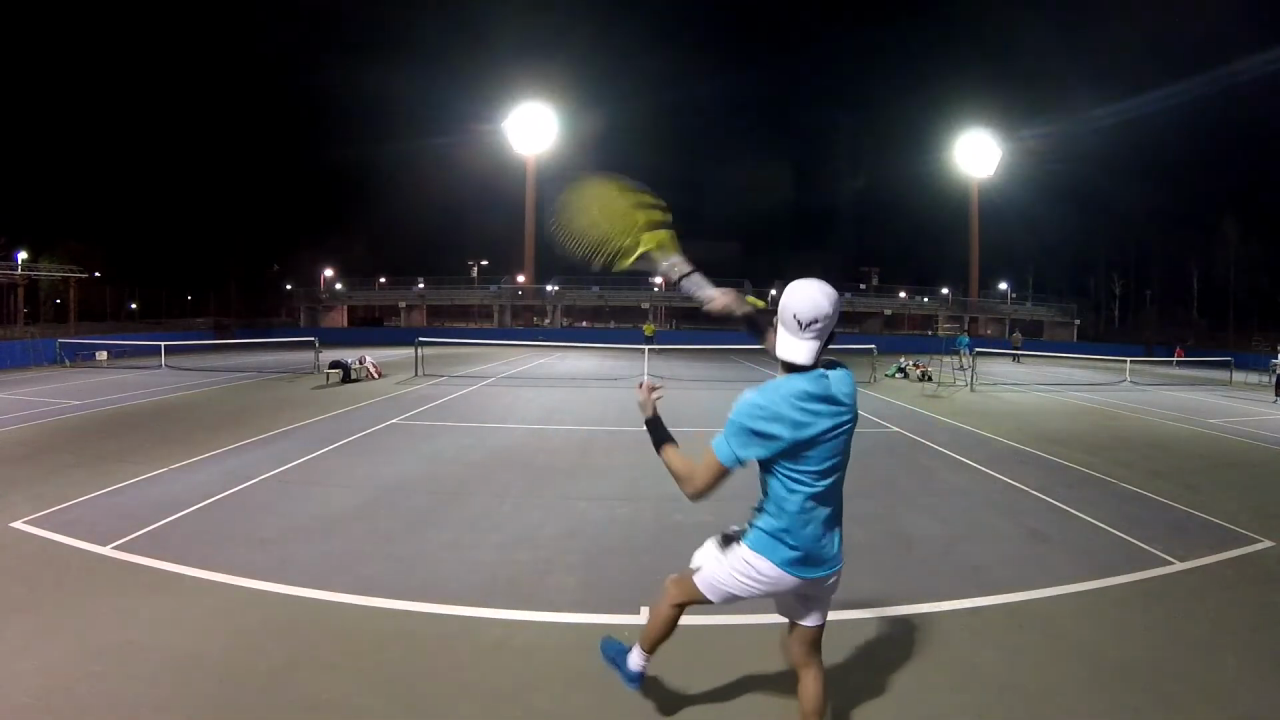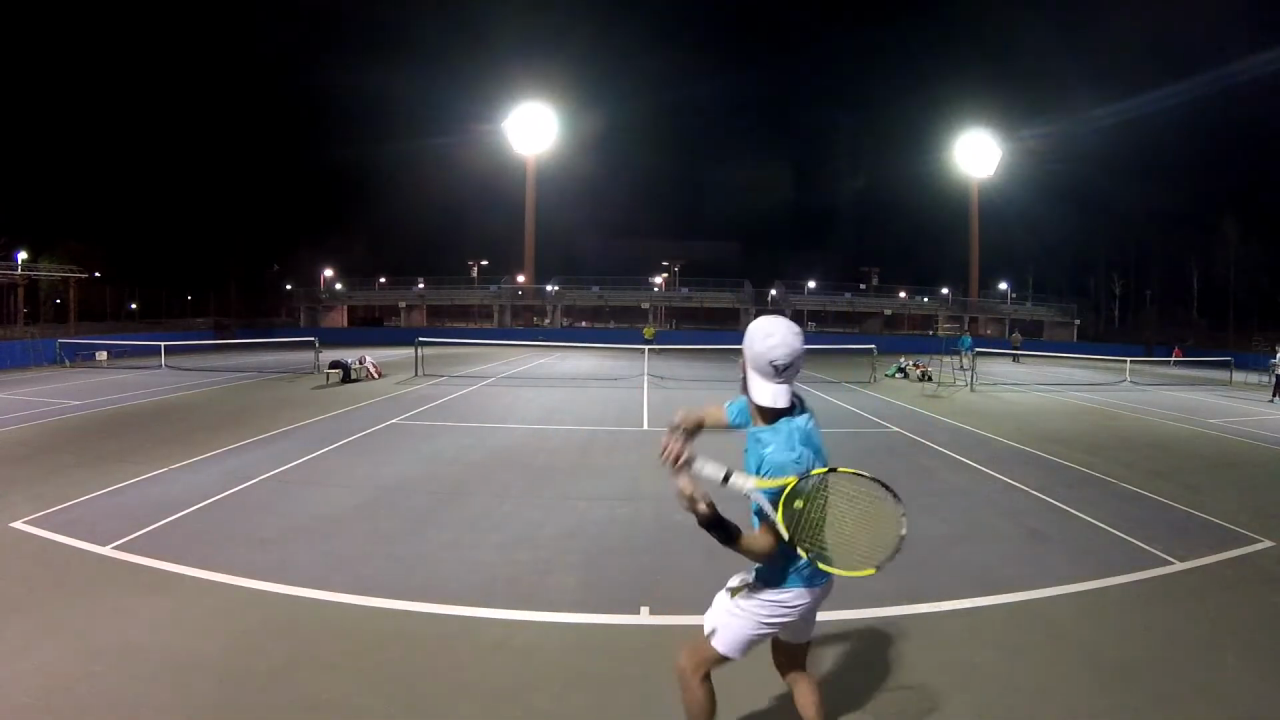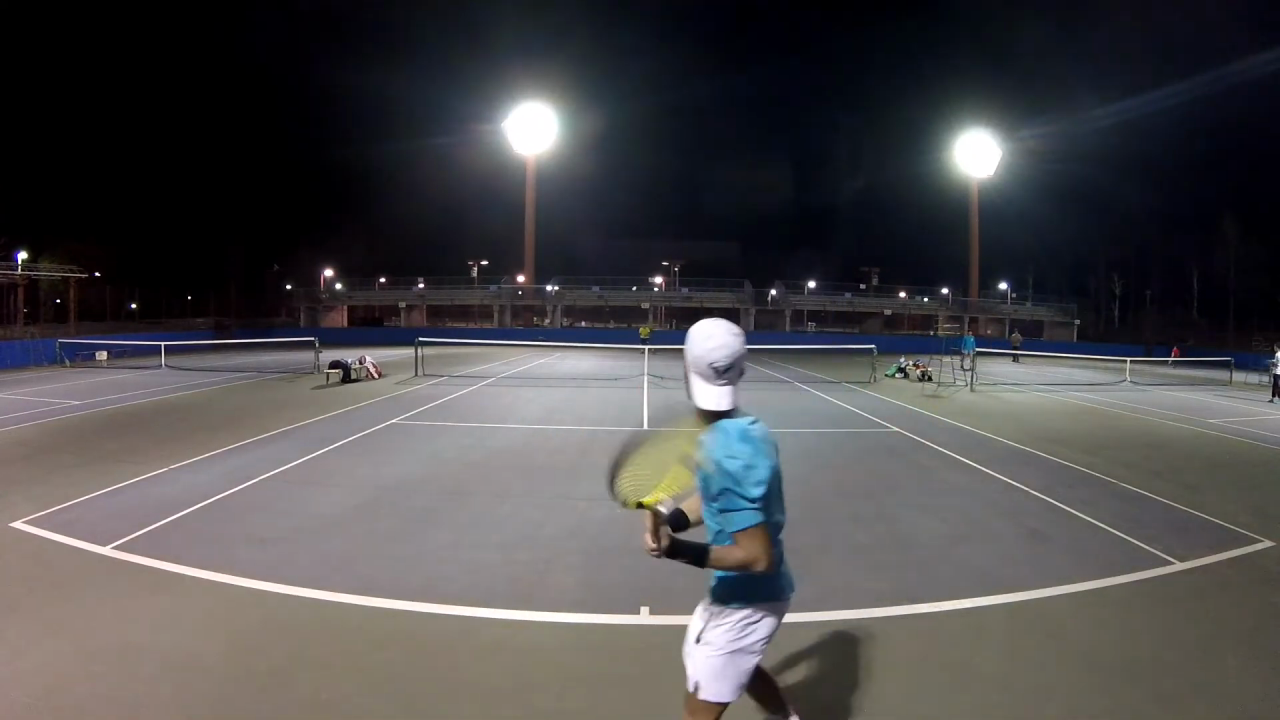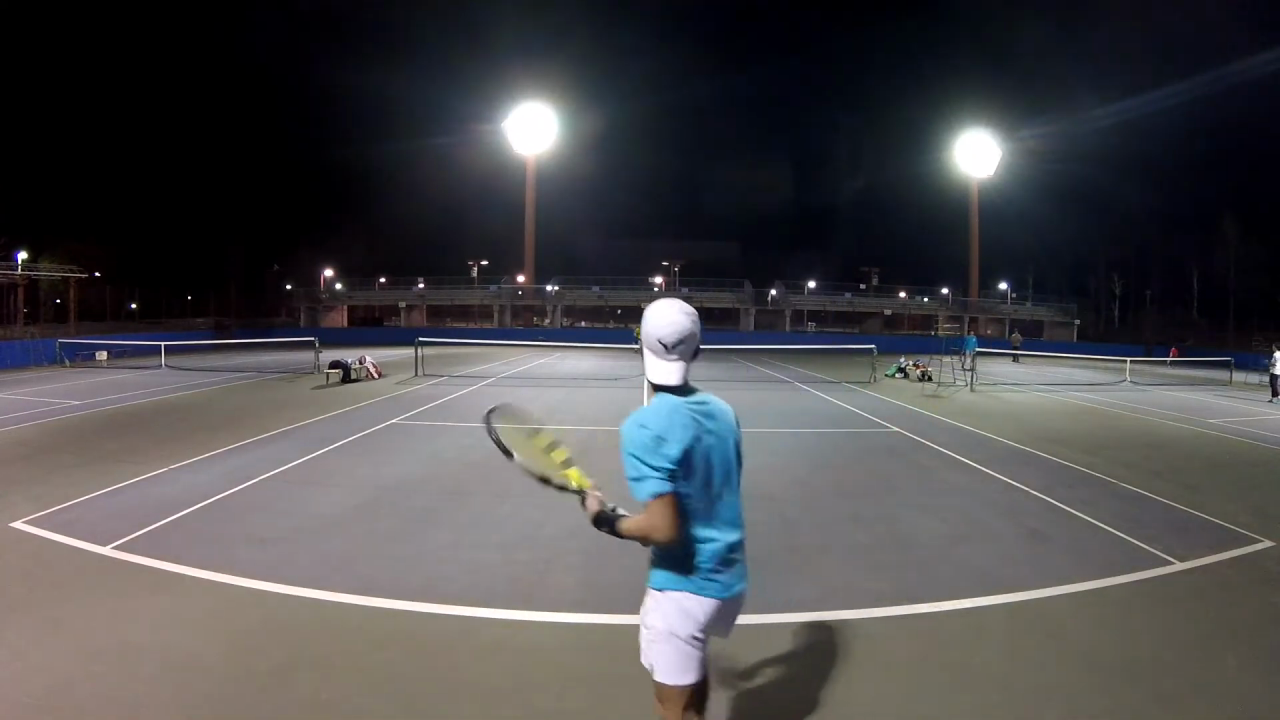
dt=0.2s
person 1, frame 1
left shoulder: (762, 407)
right shoulder: (841, 382)
left elbow: (696, 485)
left wrist: (653, 423)
right wrist: (755, 319)
left hip: (769, 555)
right hip: (823, 560)
left knee: (676, 591)
right knee: (807, 662)
left ankle: (636, 662)
person 1, frame 2
left shoulder: (781, 455)
right shoulder: (786, 403)
left elbow: (766, 549)
right elbow: (709, 415)
left wrist: (708, 518)
right wrist: (683, 432)
left hip: (781, 585)
right hip: (809, 577)
left knee: (692, 665)
right knee: (793, 668)
person 1, frame 3
left shoulder: (726, 453)
right shoulder: (743, 425)
left elbow: (755, 558)
left wrist: (677, 549)
right wrist: (667, 520)
left hip: (743, 602)
right hip: (767, 592)
right knee: (743, 670)
person 1, frame 4
left shoulder: (644, 426)
right shoulder: (721, 412)
left elbow: (662, 529)
left wrist: (603, 518)
left hip: (684, 586)
right hip: (730, 578)
right knee: (691, 662)
